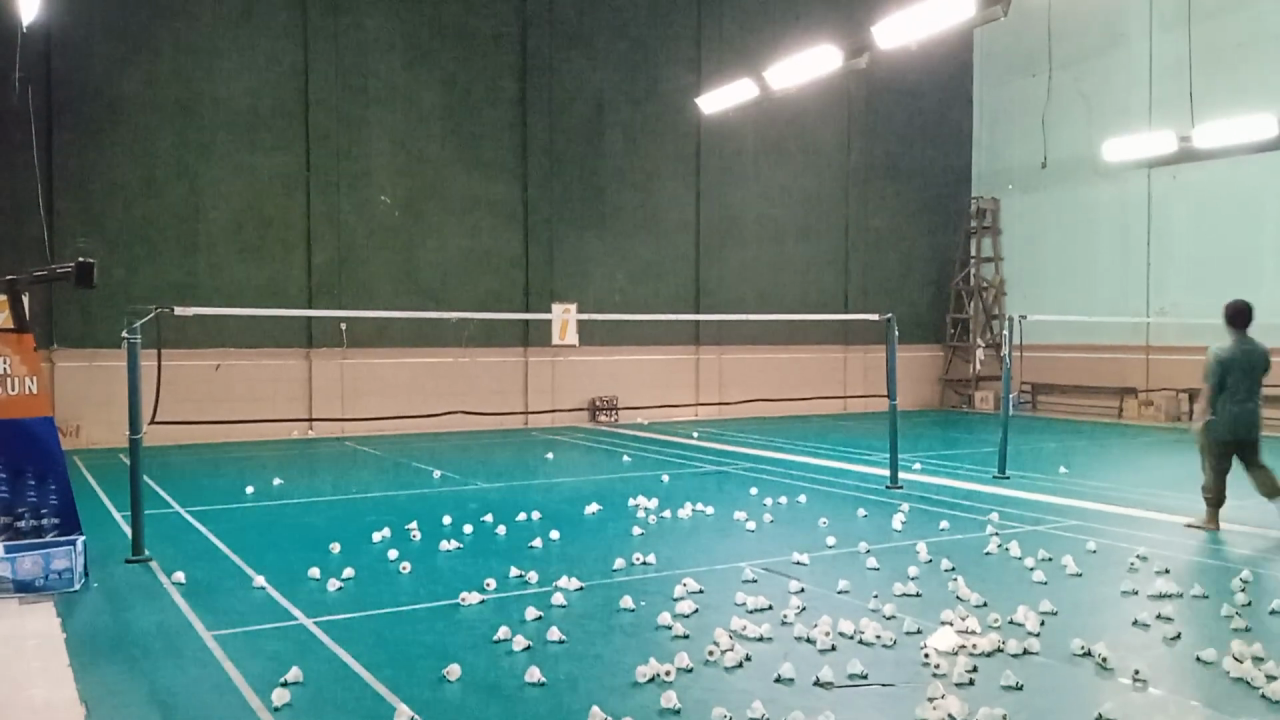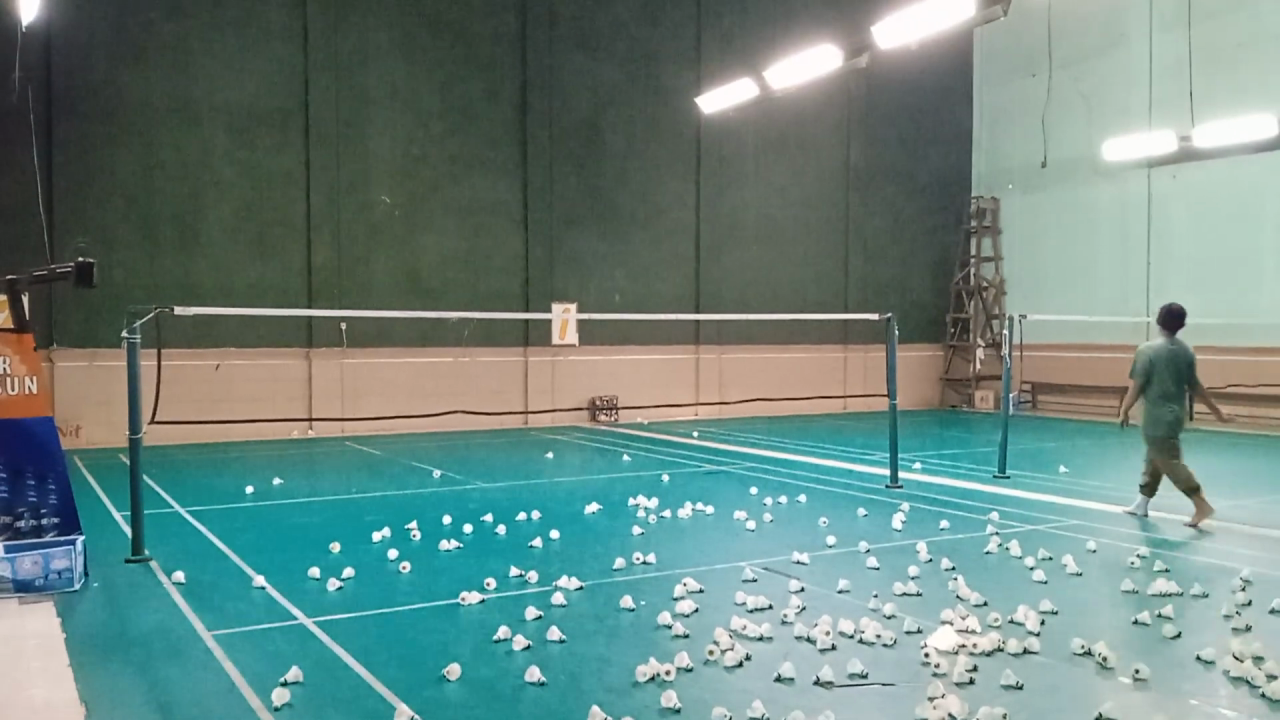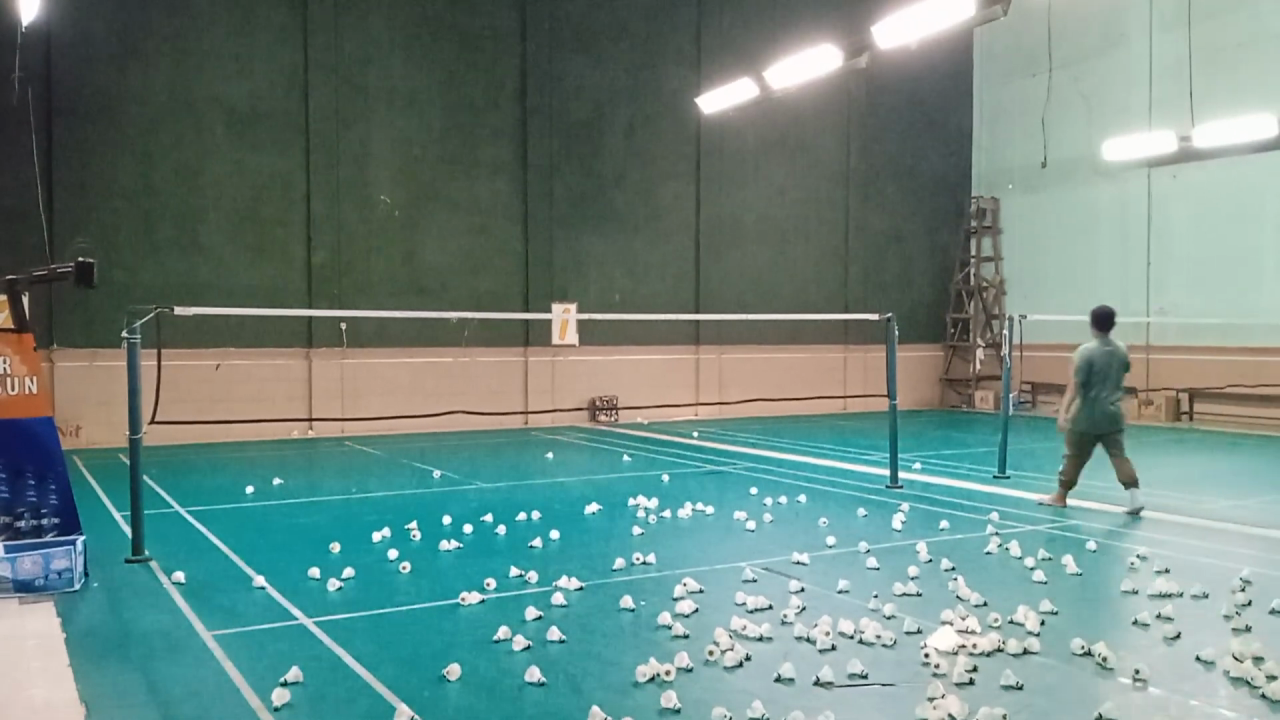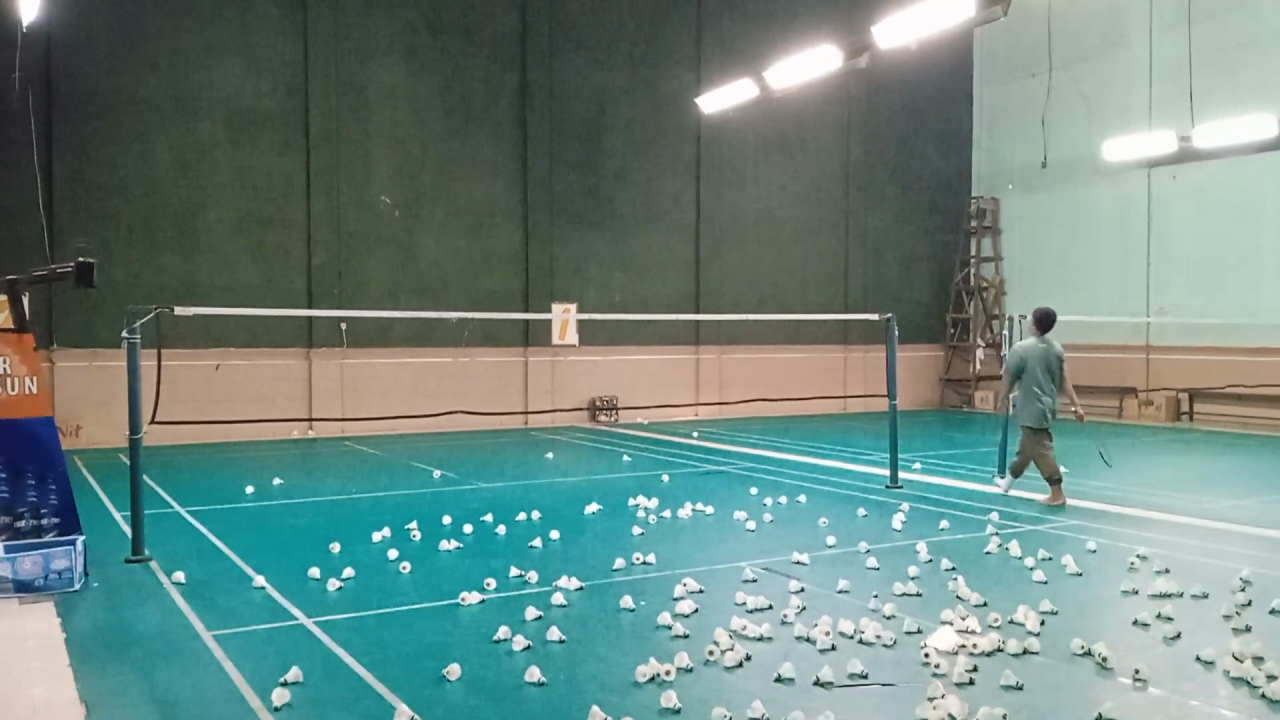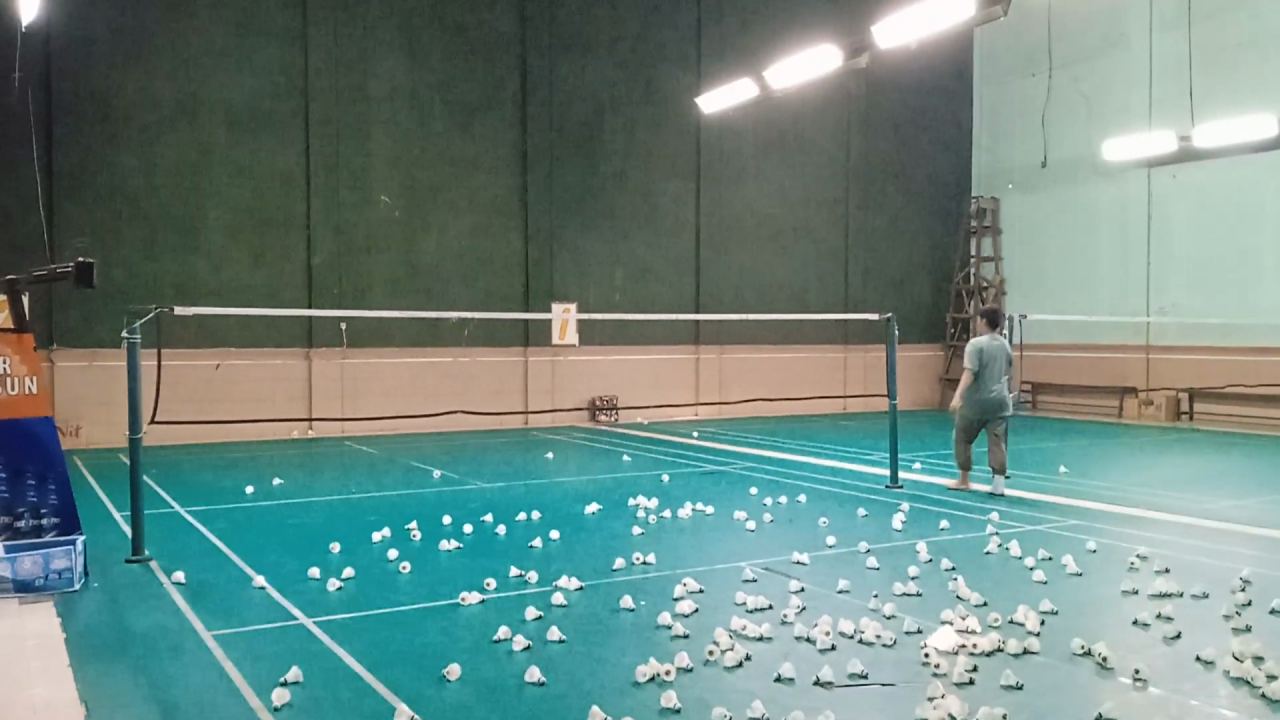
dt=0.5s
person 1, frame 1
left shoulder: (1219, 353)
left elbow: (1209, 389)
left wrist: (1202, 419)
left hip: (1221, 425)
right hip: (1250, 420)
left knee: (1215, 470)
right knee: (1255, 466)
left ankle: (1211, 517)
person 1, frame 2
left shoulder: (1146, 350)
right shoulder: (1186, 351)
left elbow: (1137, 386)
right elbow: (1194, 385)
left wrist: (1124, 410)
right wrist: (1215, 409)
left hip: (1157, 418)
right hip: (1175, 416)
left knee: (1171, 464)
right knee: (1154, 460)
left ankle: (1201, 505)
right ankle: (1141, 505)
person 1, frame 3
left shoulder: (1086, 352)
right shoulder: (1121, 351)
left elbow: (1075, 386)
left wrist: (1063, 412)
left hip: (1087, 416)
right hip: (1113, 414)
left knee: (1074, 457)
right knee: (1119, 456)
left ankle: (1061, 496)
right ankle: (1134, 498)
person 1, frame 4
left shoulder: (1020, 349)
right shoulder: (1057, 349)
left elbow: (1008, 380)
right elbow: (1064, 380)
left wrist: (1002, 400)
right wrist: (1076, 405)
left hip: (1031, 409)
right hip: (1047, 406)
left knee: (1042, 451)
right knee: (1025, 446)
left ankle: (1057, 492)
right ankle: (1009, 481)
person 1, frame 5
left shoulder: (976, 344)
right shoulder: (1005, 345)
left elbow: (969, 373)
left wrist: (957, 397)
left hip: (977, 401)
right hip: (1000, 402)
left knee: (962, 438)
right knee: (997, 443)
left ankle: (964, 480)
right ankle: (998, 482)
